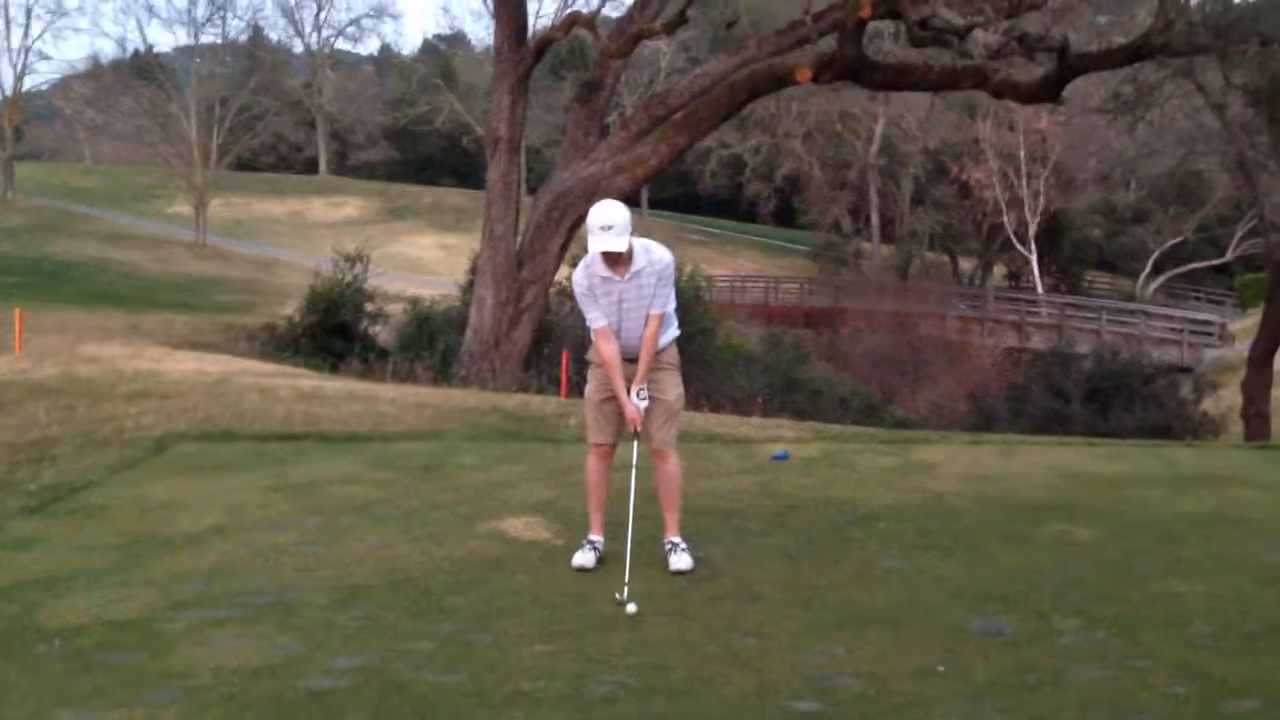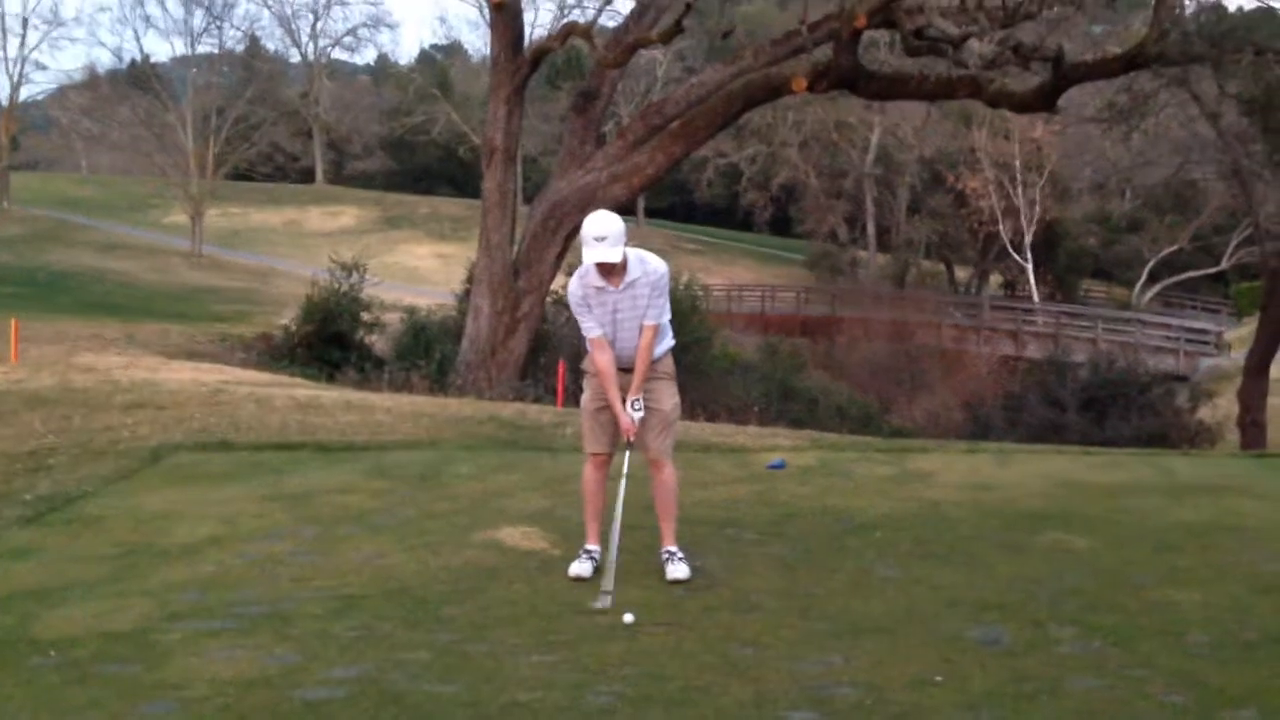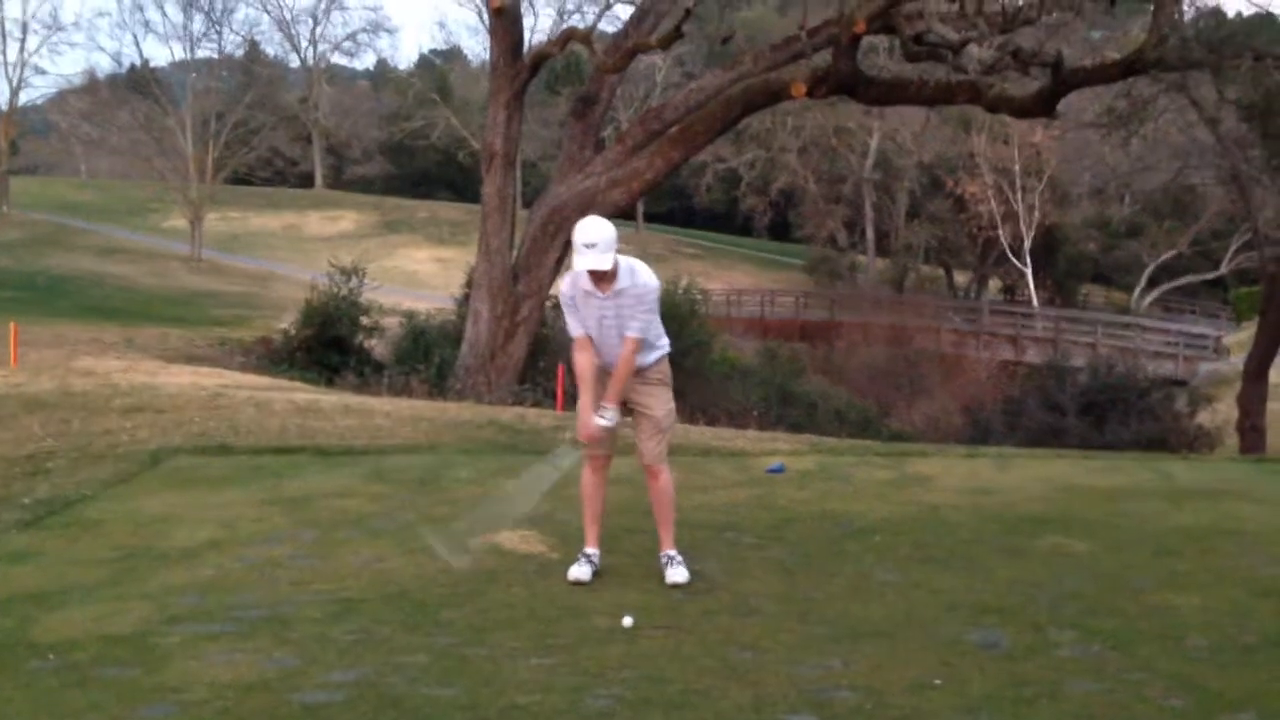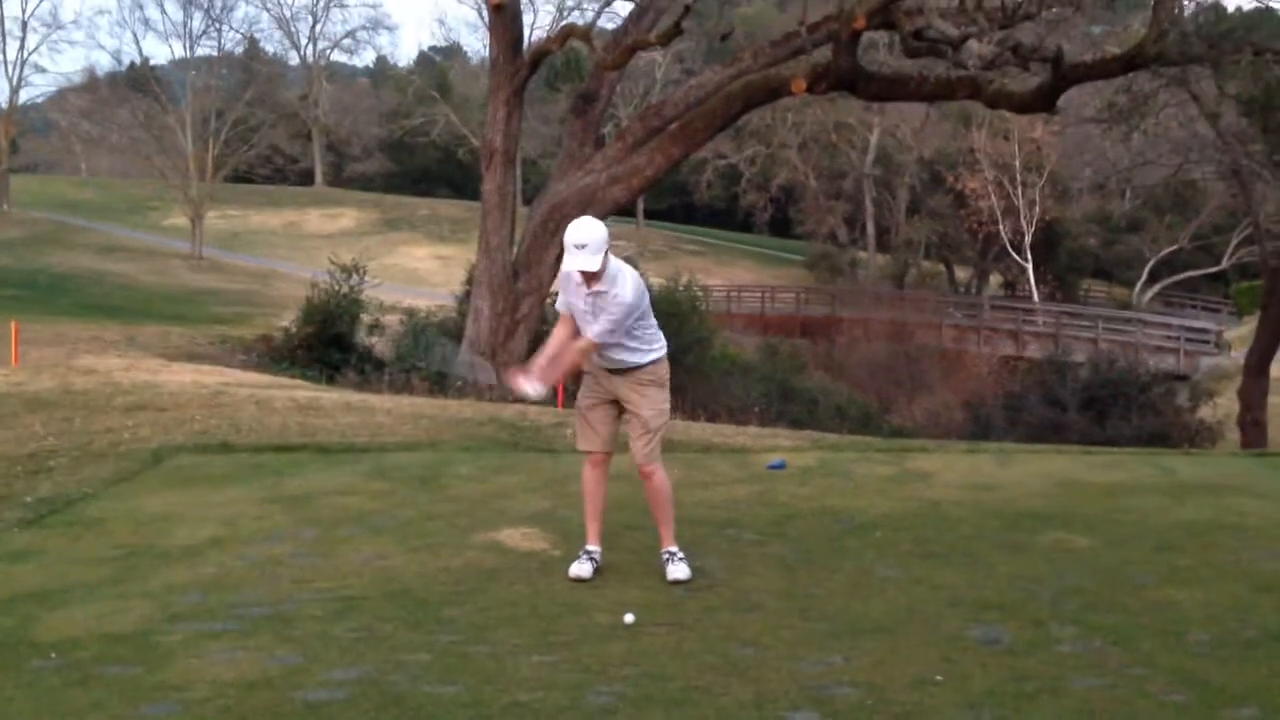
dt=0.2s
person 1, frame 1
left shoulder: (660, 260)
right shoulder: (584, 276)
left elbow: (654, 325)
right elbow: (605, 337)
left wrist: (641, 385)
right wrist: (624, 399)
left hip: (658, 358)
right hip: (608, 360)
left knee: (664, 449)
right knee: (600, 448)
left ankle: (673, 538)
right ankle: (594, 537)
person 1, frame 2
left shoulder: (654, 271)
right shoulder: (578, 286)
left elbow: (648, 337)
right elbow: (600, 348)
left wrist: (636, 395)
right wrist: (618, 409)
left hip: (653, 367)
right hip: (604, 369)
left knee: (659, 458)
right knee: (597, 458)
left ankle: (670, 548)
right ankle: (591, 547)
person 1, frame 3
left shoulder: (643, 283)
right shoulder: (570, 287)
left elbow: (630, 350)
right elbow: (583, 350)
left wrist: (610, 407)
right wrist: (587, 410)
left hip: (648, 372)
right hip: (598, 373)
left knee: (654, 464)
right knee: (593, 461)
left ankle: (669, 552)
right ankle: (590, 551)
person 1, frame 4
left shoulder: (625, 291)
right shoulder: (570, 274)
left elbow: (586, 346)
right elbow: (566, 325)
left wrist: (543, 382)
right wrist: (535, 370)
left hip: (643, 373)
right hip: (597, 371)
left knee: (647, 465)
right knee: (595, 459)
left ankle: (670, 549)
right ankle: (592, 548)
